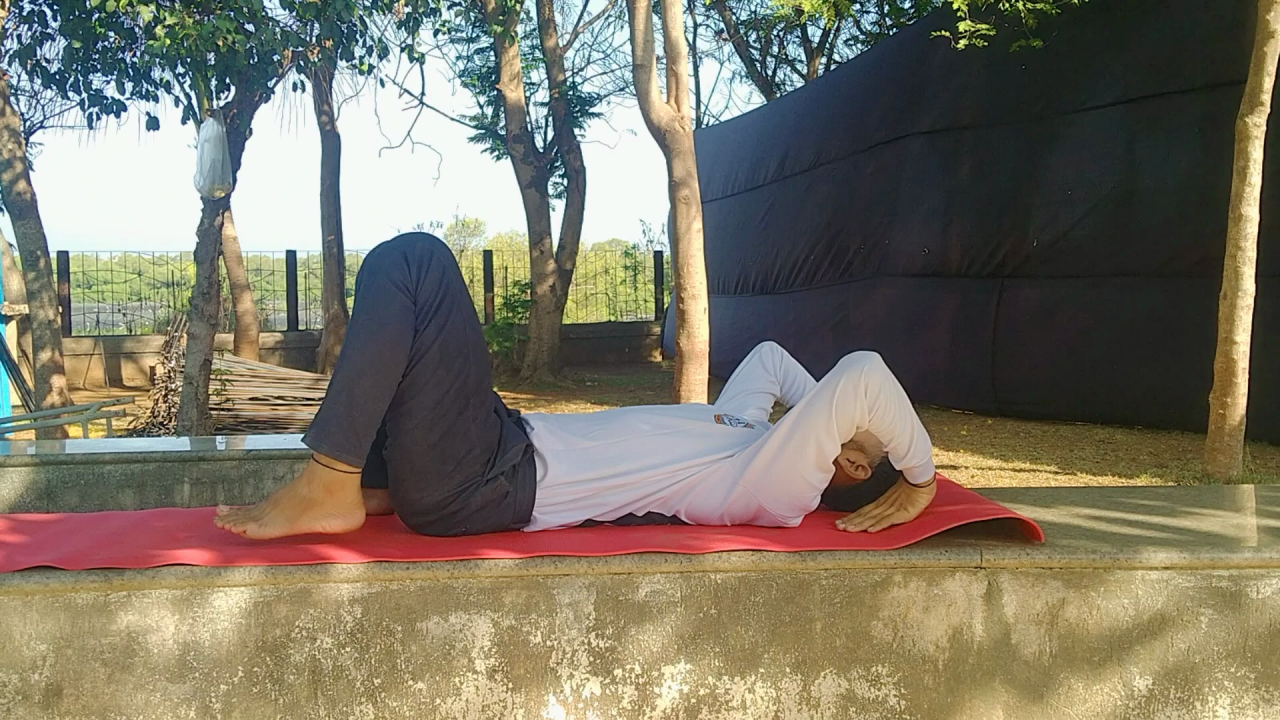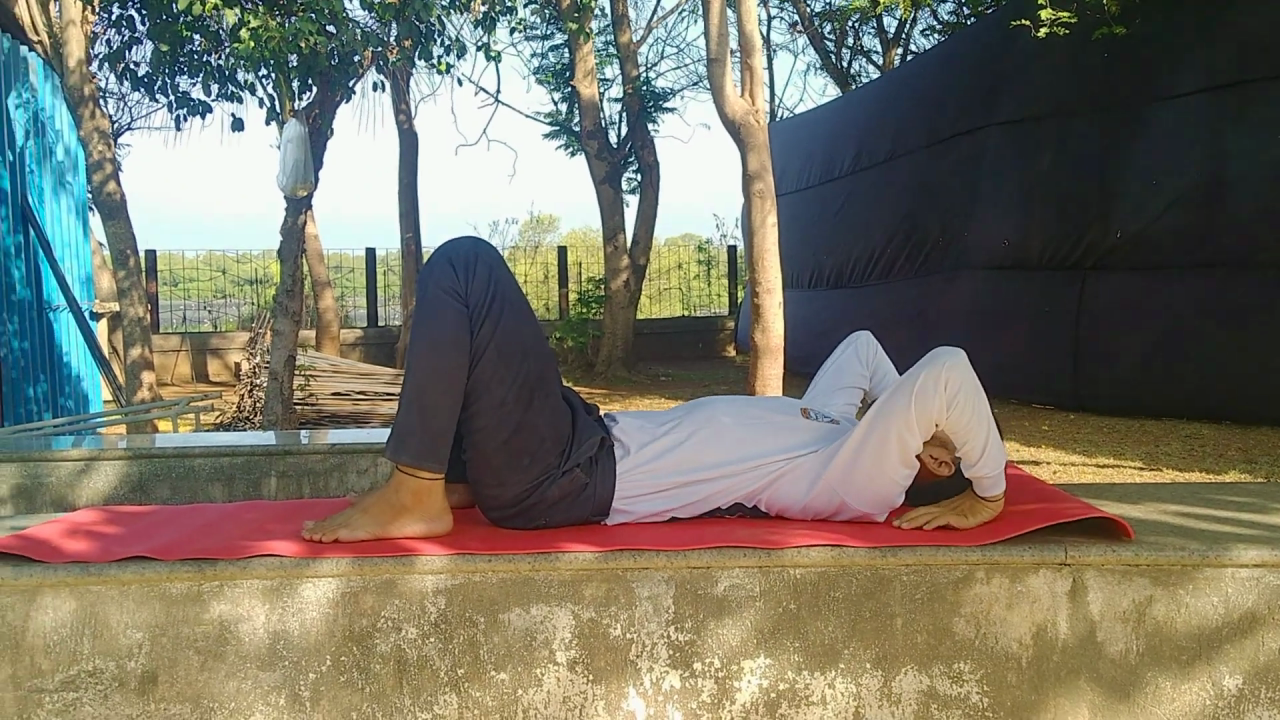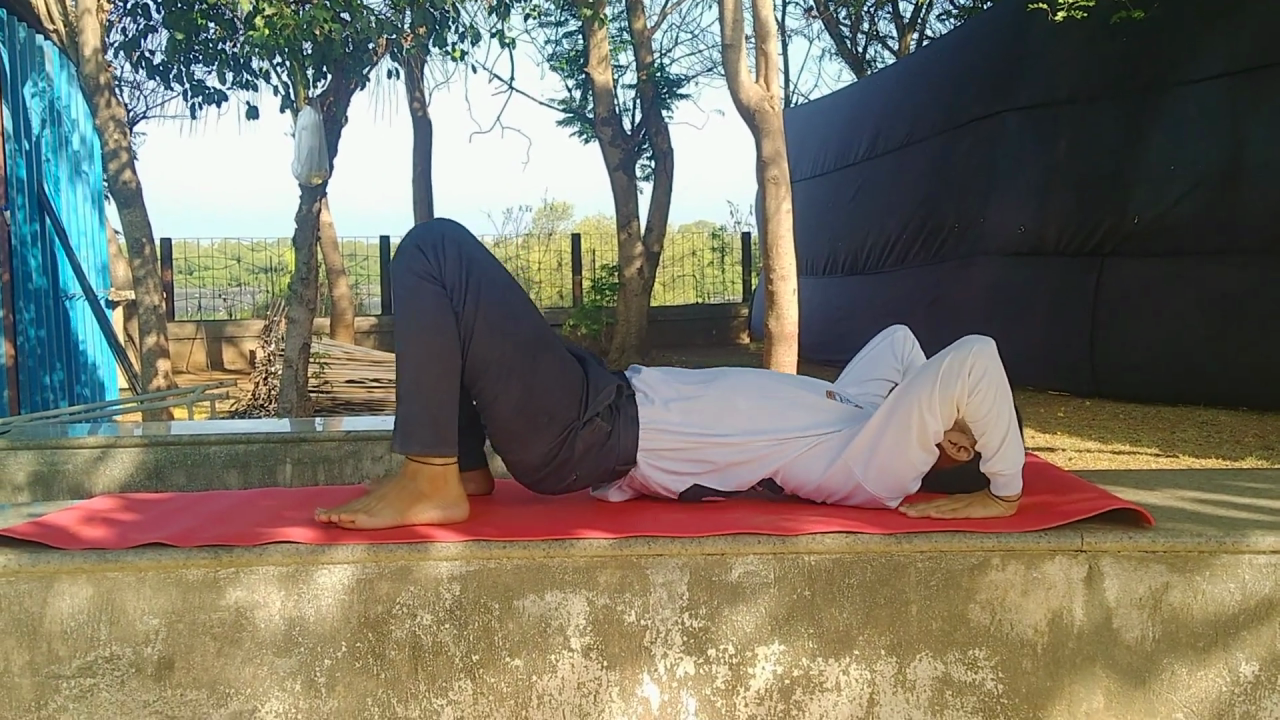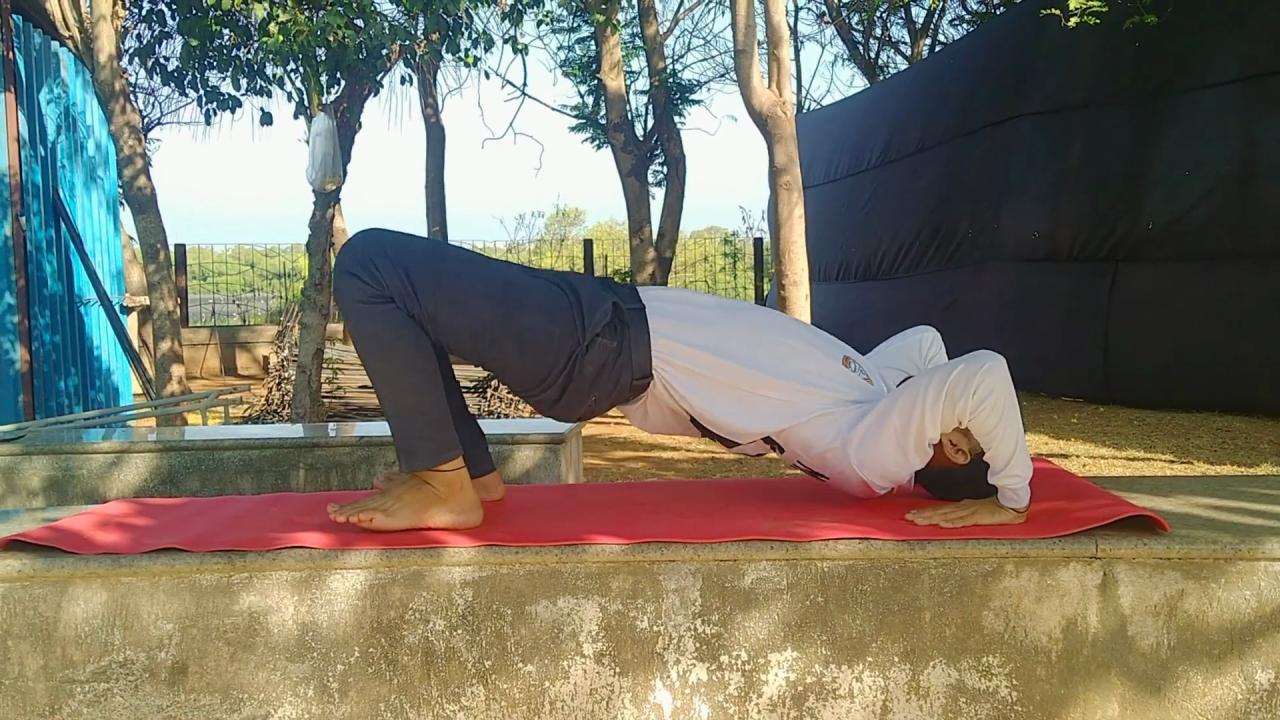
dt=0.7s
person 1, frame 1
left shoulder: (787, 488)
right shoulder: (750, 426)
left elbow: (863, 371)
right elbow: (770, 355)
left wrist: (919, 478)
right wrist: (823, 403)
left hip: (472, 484)
right hip: (515, 449)
left knee: (412, 261)
right knee: (404, 269)
left ankle: (328, 492)
right ankle: (367, 486)
person 1, frame 2
left shoulder: (870, 484)
right shoulder: (836, 426)
left elbow: (946, 368)
right elbow: (861, 342)
left wrist: (988, 491)
right wrist: (903, 402)
left hip: (561, 476)
right hip: (593, 443)
left knee: (465, 266)
right knee: (464, 274)
left ankle: (414, 498)
right ankle: (444, 479)
person 1, frame 3
left shoulder: (885, 472)
right shoulder: (863, 409)
left elbow: (975, 356)
right elbow: (897, 337)
left wrist: (1005, 491)
right wrist: (935, 397)
left hip: (584, 430)
right hip: (606, 414)
left knee: (431, 251)
right knee: (442, 257)
left ankle: (428, 485)
right ankle: (463, 468)
person 1, frame 4
right shoulder: (877, 397)
right elbow: (924, 335)
left hip: (613, 346)
right hip: (624, 329)
left knee: (367, 264)
left ankle: (441, 487)
right ankle: (471, 471)
